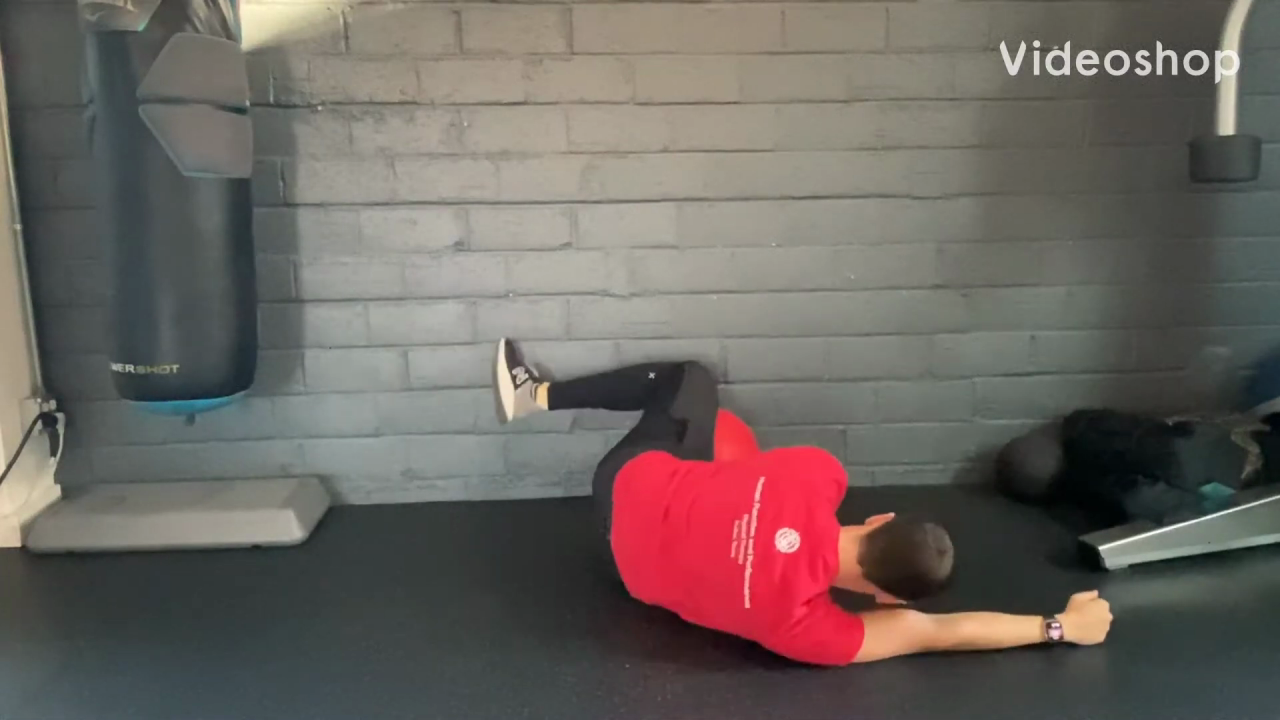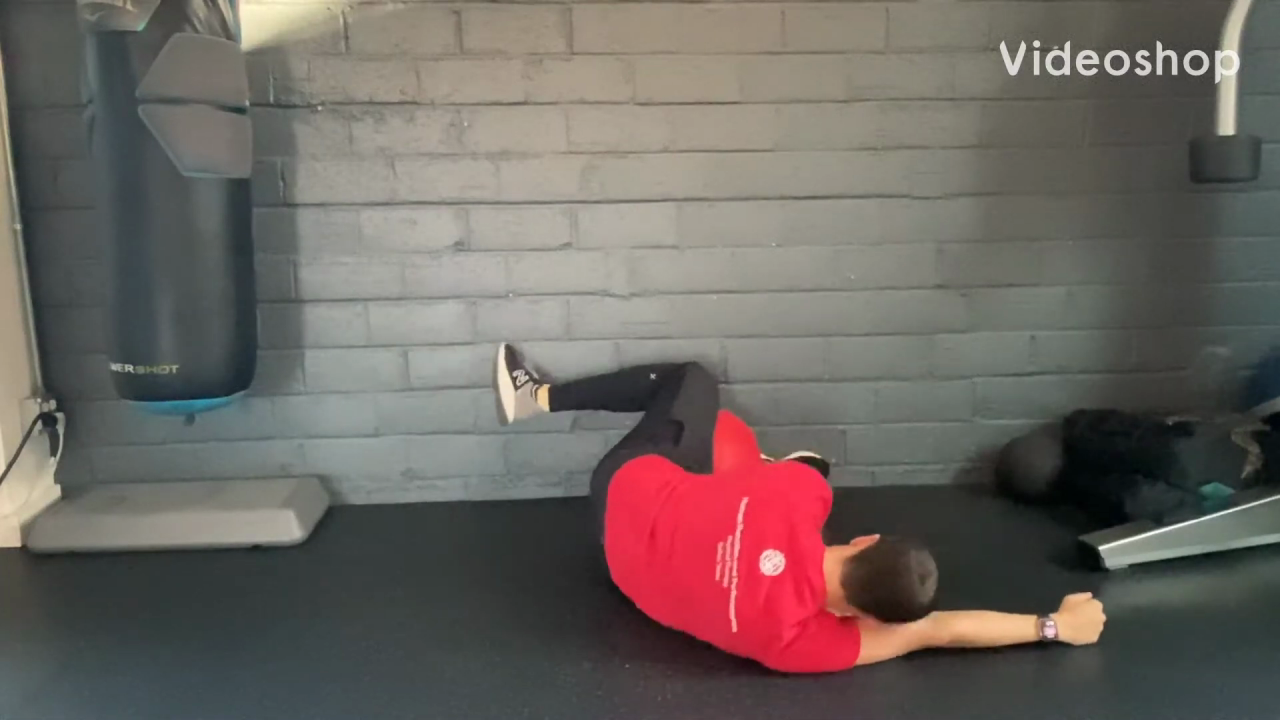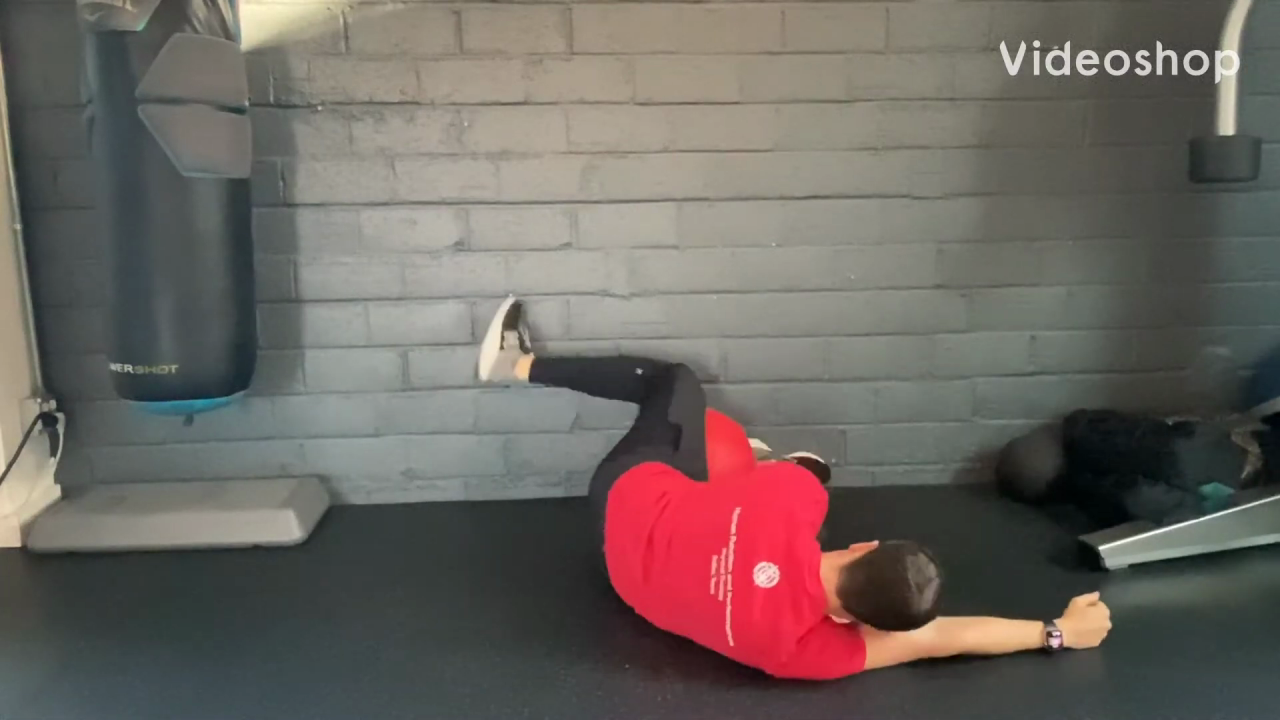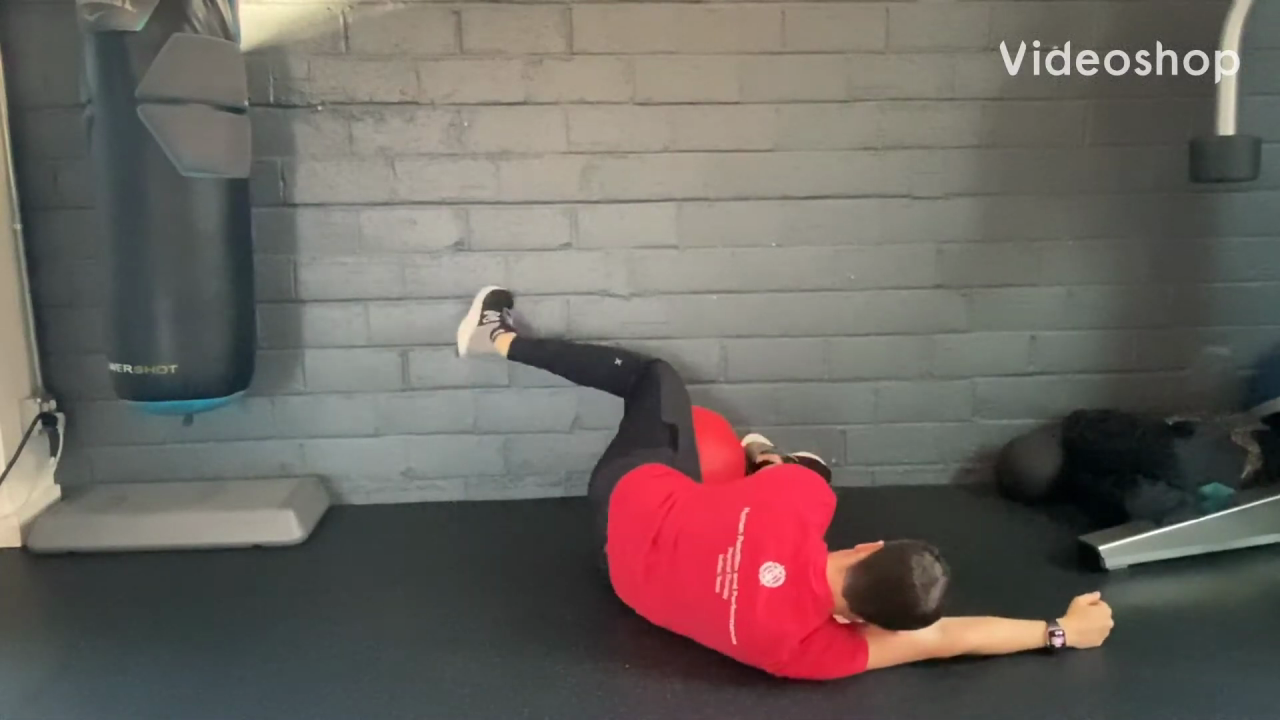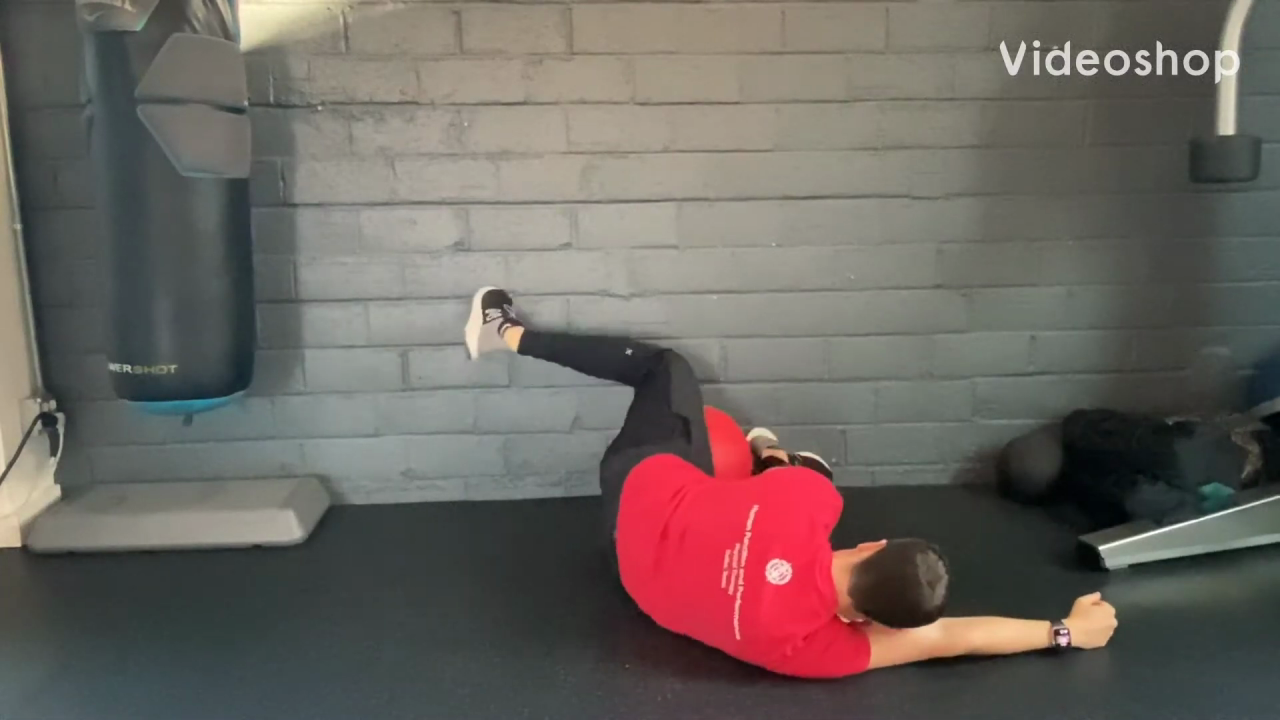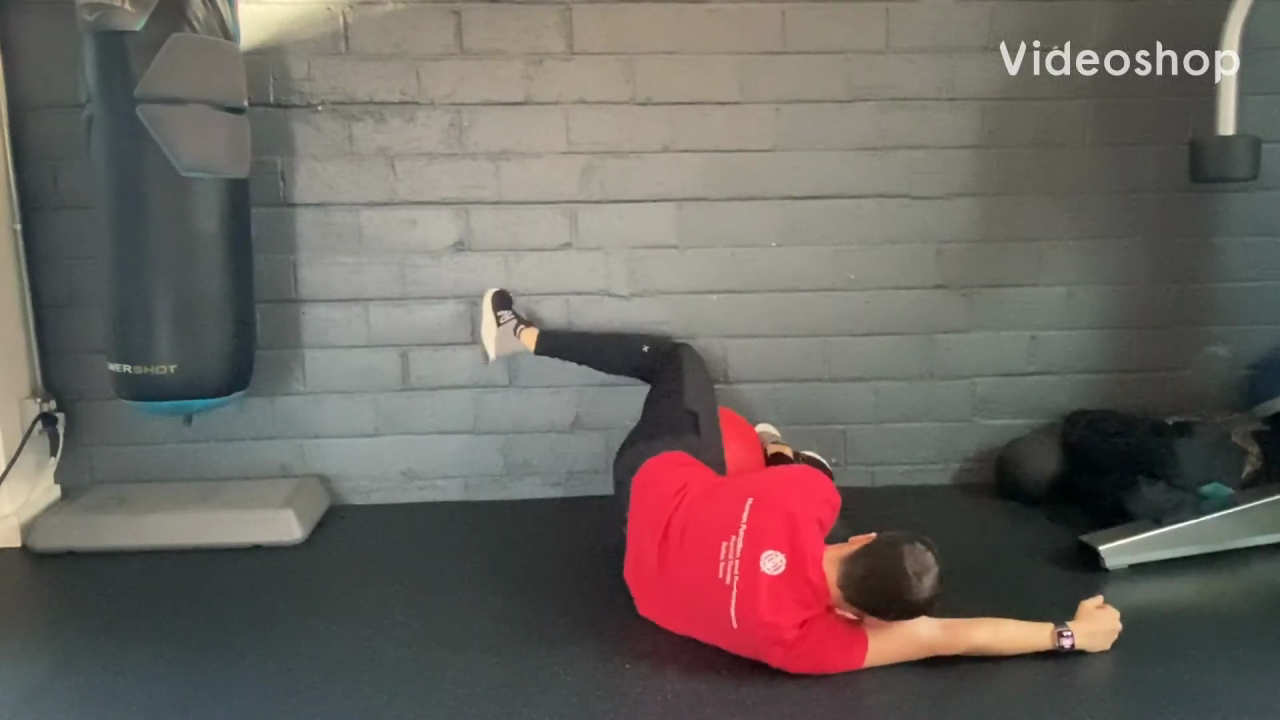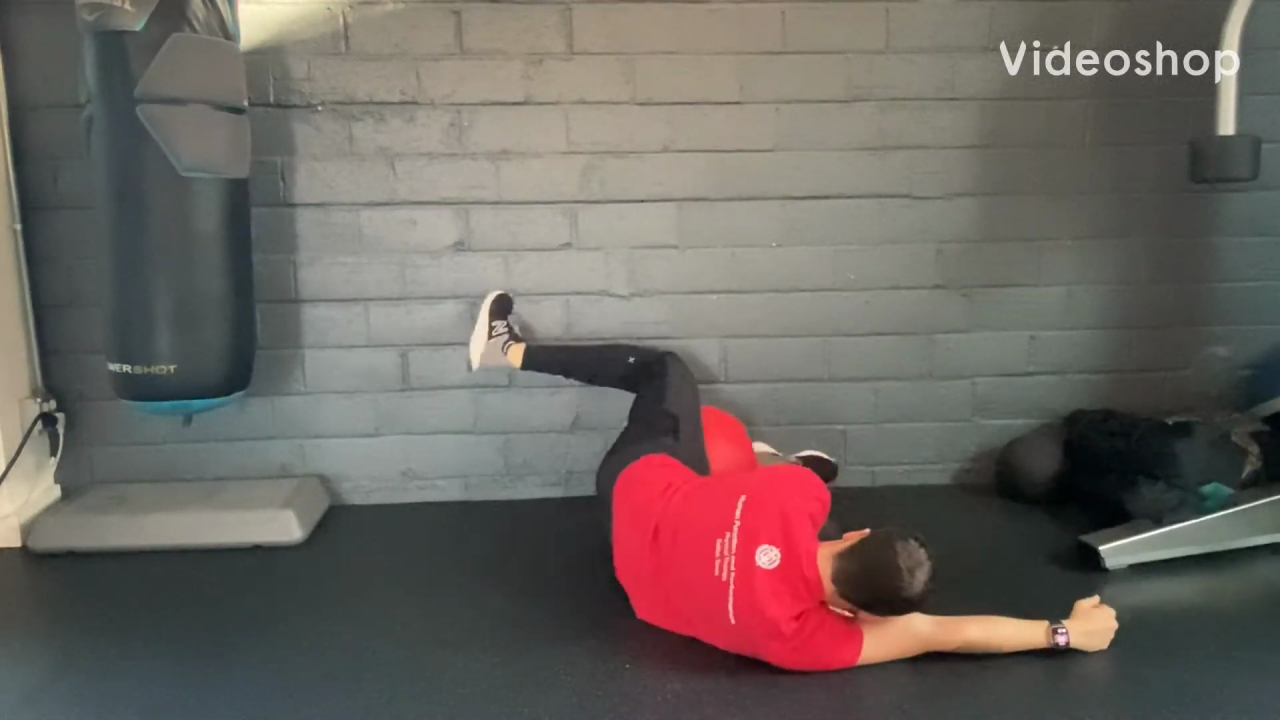
dt=0.2s
person 1, frame 1
left shoulder: (815, 473)
right shoulder: (798, 624)
right elbow: (939, 633)
right wrist: (1062, 626)
left hip: (638, 480)
right hip: (637, 540)
left knee: (689, 376)
left ankle: (535, 395)
person 1, frame 2
left shoulder: (796, 490)
right shoulder: (789, 640)
right elbow: (936, 632)
right wrist: (1055, 626)
left hip: (632, 484)
right hip: (635, 527)
left knee: (692, 379)
left ankle: (538, 397)
person 1, frame 3
left shoulder: (788, 495)
right shoulder: (799, 651)
right elbow: (943, 640)
right wrist: (1062, 631)
left hip: (634, 489)
right hip: (641, 521)
left knee: (675, 380)
left ankle: (518, 362)
person 1, frame 4
left shoulder: (798, 497)
right shoulder: (801, 650)
right elbow: (945, 642)
right wrist: (1062, 631)
left hip: (636, 491)
left knee: (655, 376)
left ankle: (502, 340)
person 1, frame 5
left shoulder: (808, 498)
right shoulder: (803, 647)
right elbow: (951, 640)
right wrist: (1067, 630)
left hip: (651, 482)
right hip: (662, 502)
left knee: (664, 365)
left ankle: (508, 334)
person 1, frame 6
left shoulder: (802, 497)
right shoulder: (799, 640)
right elbow: (951, 639)
right wrist: (1073, 634)
left hip: (660, 476)
right hip: (672, 497)
left knee: (678, 360)
left ankle: (522, 336)
person 1, frame 7
left shoulder: (793, 494)
right shoulder: (798, 637)
right elbow: (945, 636)
right wrist: (1068, 633)
left hip: (642, 482)
left knee: (665, 368)
left ankle: (510, 351)
